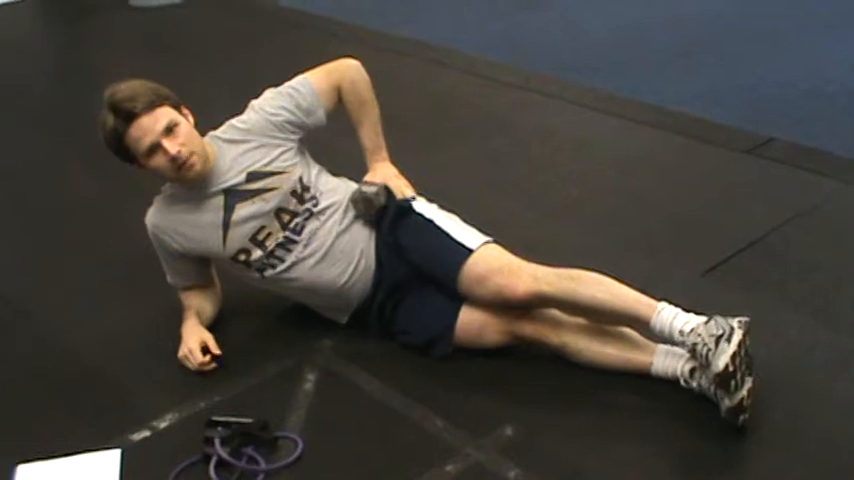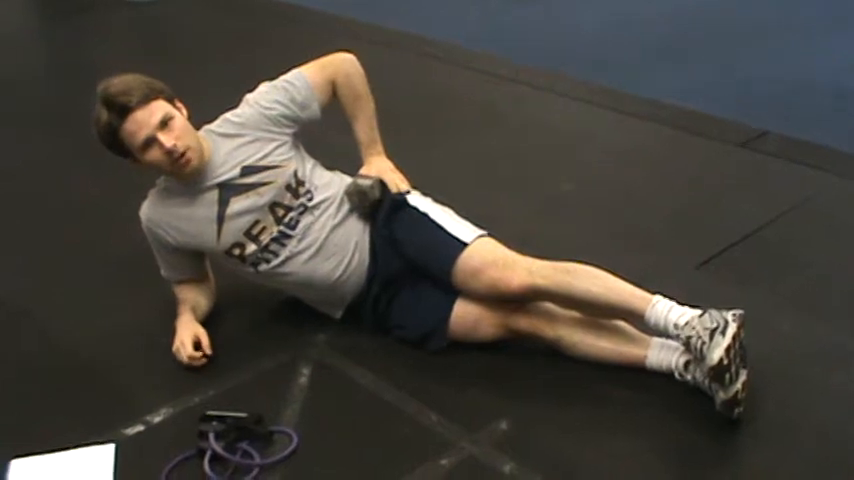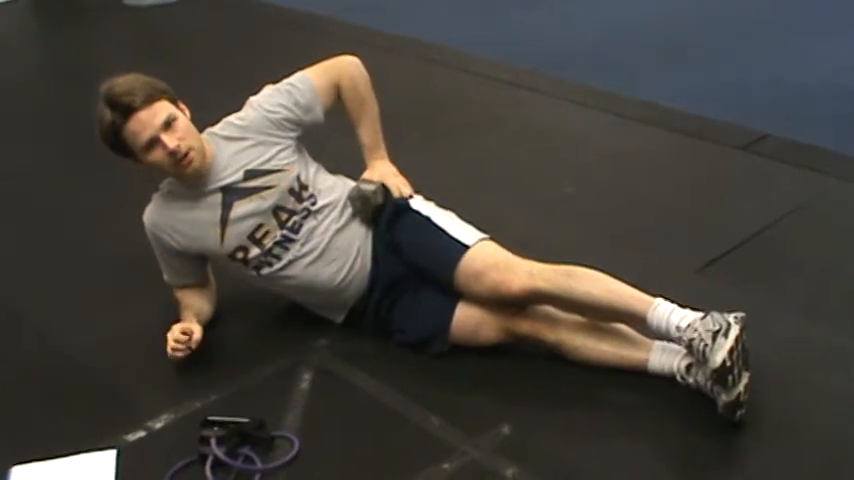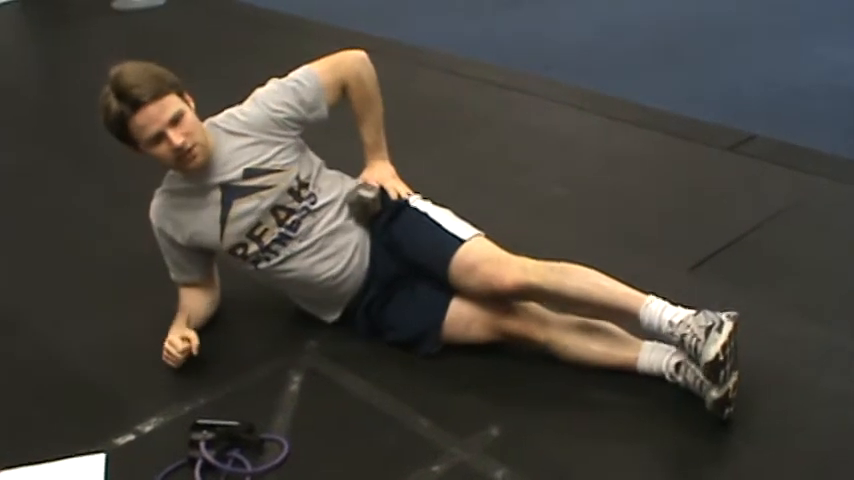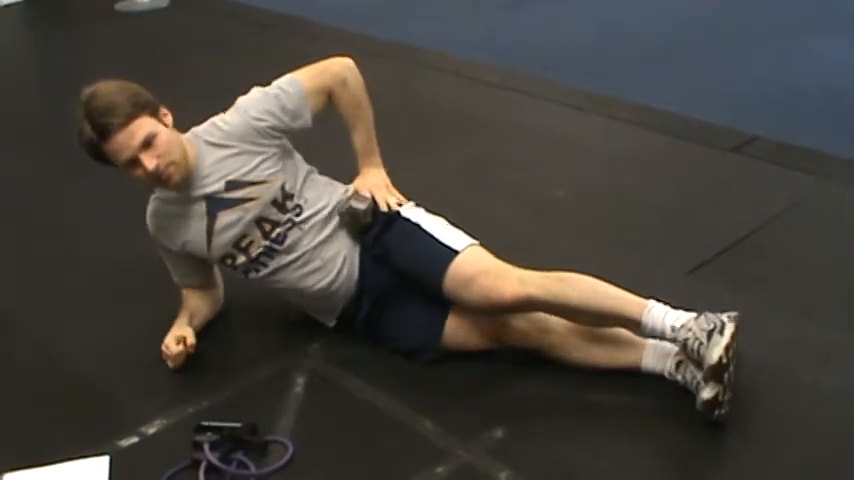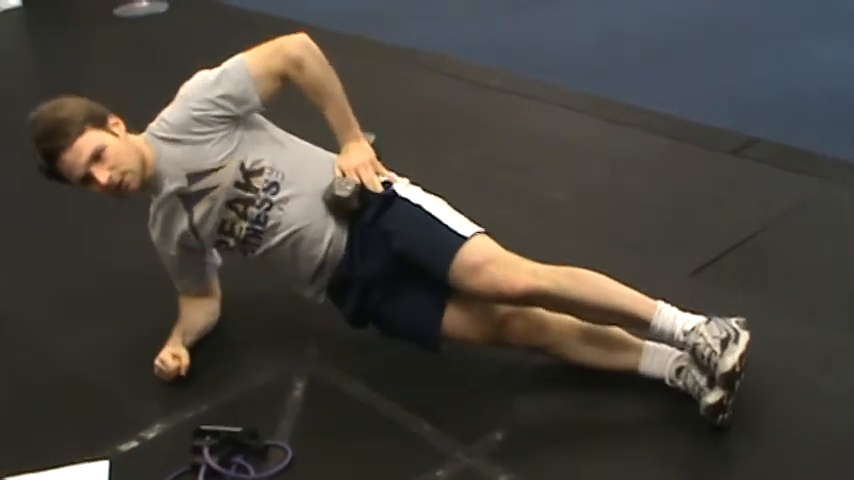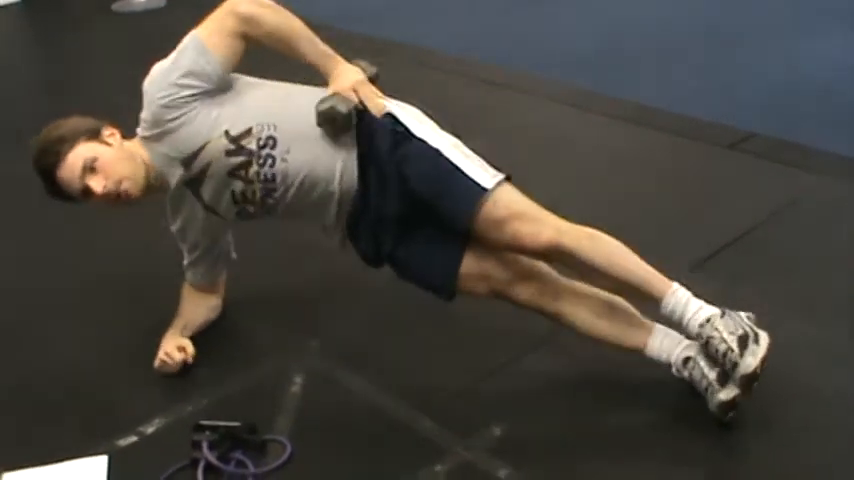
dt=0.7s
person 1, frame 1
left shoulder: (258, 123)
right shoulder: (167, 224)
left elbow: (348, 71)
right elbow: (201, 288)
left wrist: (380, 160)
right wrist: (193, 325)
left hip: (389, 228)
right hip: (369, 305)
left knee: (517, 286)
right knee: (518, 327)
left ankle: (696, 334)
right ankle: (689, 368)
person 1, frame 2
left shoulder: (252, 118)
right shoulder: (161, 217)
left elbow: (343, 65)
right elbow: (194, 283)
left wrist: (376, 154)
right wrist: (187, 321)
left hip: (383, 221)
right hip: (367, 300)
left knee: (512, 280)
right knee: (515, 320)
left ankle: (688, 326)
right ankle: (684, 362)
person 1, frame 3
left shoulder: (255, 120)
right shoulder: (165, 222)
left elbow: (347, 69)
right elbow: (197, 287)
left wrist: (379, 159)
right wrist: (187, 324)
left hip: (385, 225)
right hip: (369, 305)
left knee: (512, 283)
right knee: (521, 324)
left ankle: (692, 329)
right ankle: (686, 366)
person 1, frame 4
left shoulder: (258, 115)
right shoulder: (169, 216)
left elbow: (355, 64)
right elbow: (200, 286)
left wrist: (378, 158)
right wrist: (181, 328)
left hip: (382, 225)
right hip: (362, 303)
left knee: (506, 277)
right knee: (511, 321)
left ankle: (681, 326)
right ankle: (677, 366)
person 1, frame 5
left shoulder: (243, 122)
right shoulder: (165, 223)
left elbow: (341, 71)
right elbow: (204, 288)
left wrist: (373, 165)
right wrist: (183, 326)
left hip: (376, 231)
right hip: (359, 308)
left knee: (505, 290)
right knee: (512, 329)
left ankle: (683, 328)
right ankle: (678, 364)
person 1, frame 6
left shoulder: (193, 111)
right shoulder: (166, 227)
left elbow: (296, 50)
right elbow: (202, 298)
left wrist: (352, 138)
right wrist: (177, 343)
left hip: (371, 212)
right hip: (353, 284)
left knee: (510, 281)
right knee: (508, 326)
left ankle: (689, 333)
right ankle: (679, 370)
person 1, frame 7
left shoulder: (168, 94)
right shoulder: (189, 211)
right elbow: (207, 289)
left wrist: (336, 65)
right wrist: (176, 333)
left hip: (381, 146)
right hip: (372, 223)
left knee: (534, 235)
right knee: (515, 280)
left ankle: (706, 323)
right ankle: (690, 359)
